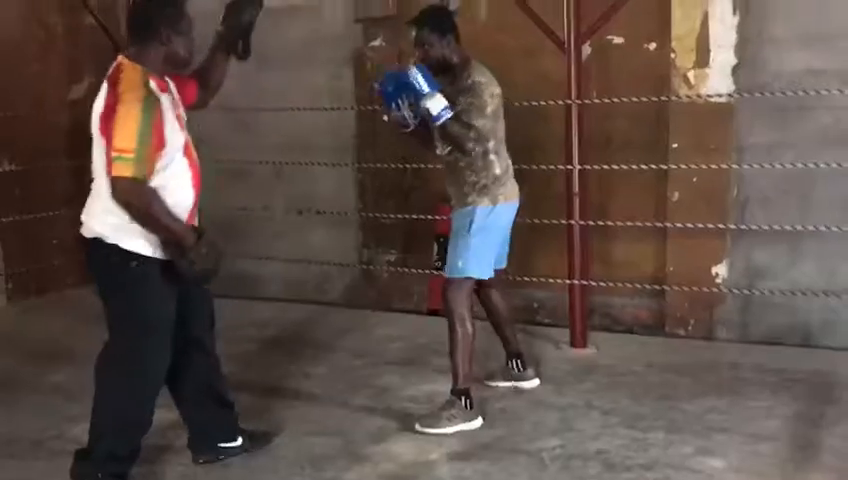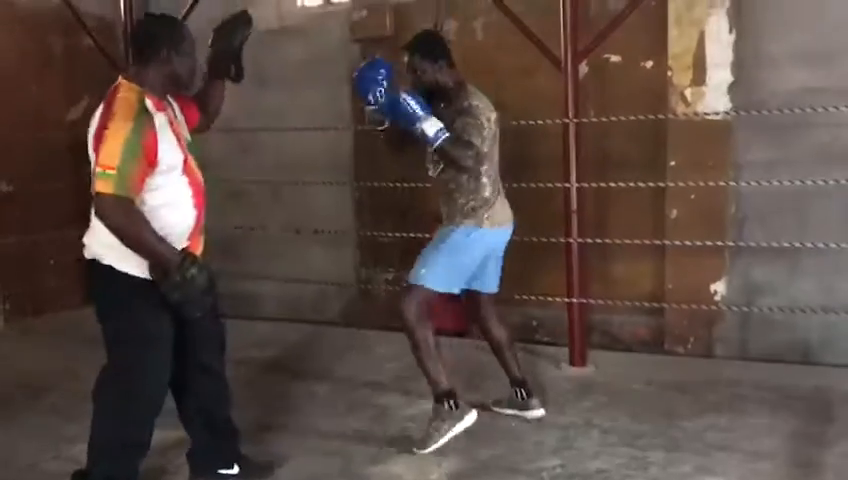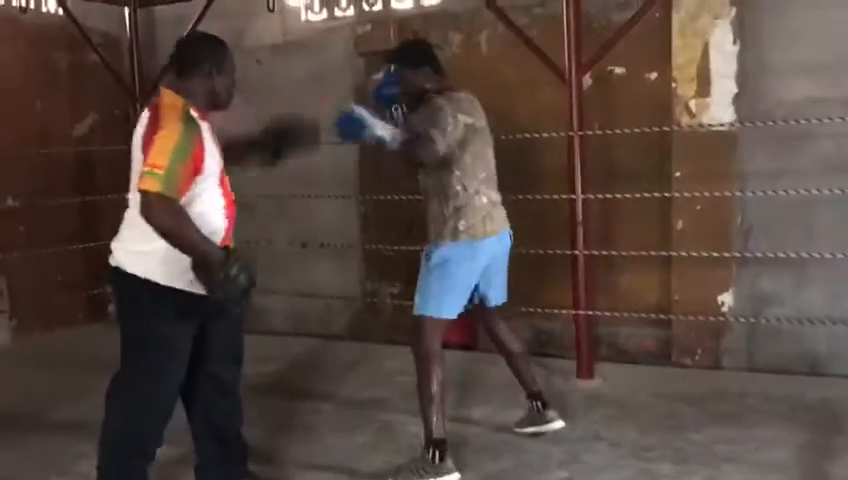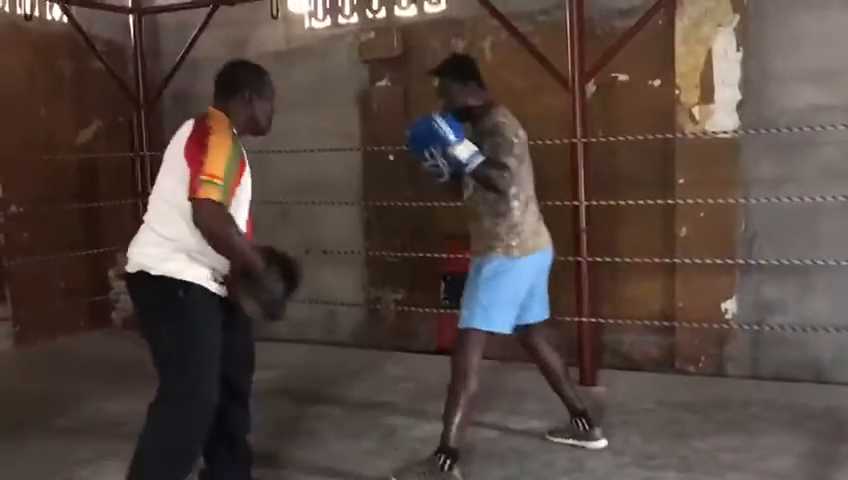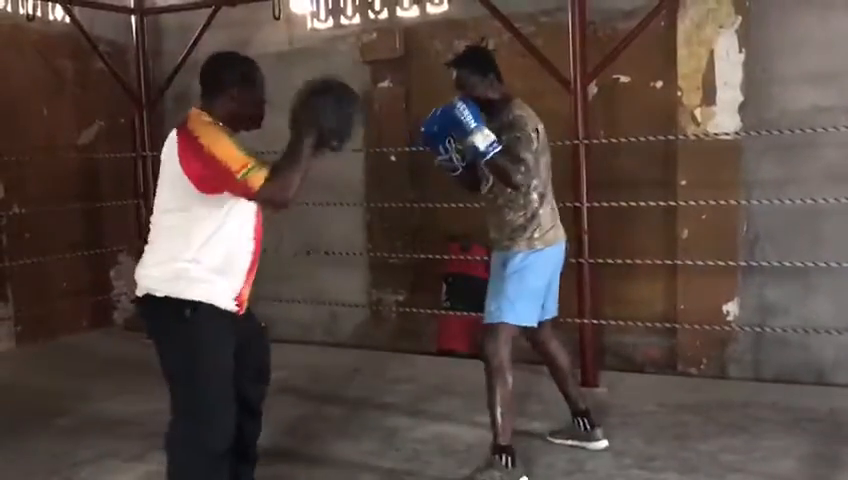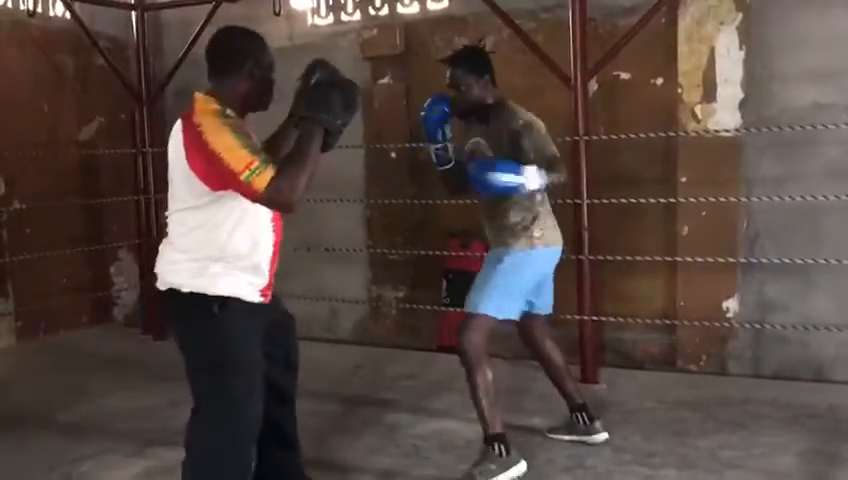
dt=0.3s
person 1, frame 1
left shoulder: (158, 82)
right shoulder: (131, 94)
left elbow: (202, 91)
right elbow: (127, 188)
left wrist: (228, 40)
right wrist: (185, 238)
left hip: (159, 248)
right hip: (130, 251)
left knee: (193, 341)
right knee: (139, 359)
left ankle: (216, 436)
person 1, frame 2
left shoulder: (163, 103)
right shoulder: (126, 114)
left elbow: (204, 114)
right elbow: (110, 205)
left wrist: (222, 64)
right wrist: (169, 261)
left hip: (168, 265)
right hip: (131, 273)
left knee: (201, 362)
right knee: (138, 381)
person 1, frame 3
left shoulder: (194, 118)
right shoulder: (172, 122)
left elbow: (228, 154)
right elbow: (155, 204)
left wrist: (275, 138)
right wrist: (215, 258)
left hip: (191, 280)
right hip: (155, 281)
left knee: (217, 379)
right knee: (148, 393)
person 1, frame 4
left shoulder: (210, 132)
right shoulder: (218, 135)
right elbow: (209, 215)
left wrist: (249, 265)
right wrist: (257, 267)
left hip: (193, 282)
right hip: (172, 282)
left knee: (231, 381)
right knee: (192, 395)
person 1, frame 5
left shoulder: (212, 137)
right shoulder: (203, 137)
left elbow: (260, 184)
right elbow: (277, 192)
left wrist: (304, 148)
right wrist: (307, 136)
left hip: (217, 298)
right hip: (183, 299)
left knee: (246, 382)
right knee: (205, 414)
person 1, frame 6
left shoulder: (224, 122)
right shoulder: (210, 127)
left elbow: (265, 166)
right elbow: (284, 193)
left wrist: (298, 120)
right wrist: (315, 127)
left hip: (243, 289)
right hip: (208, 295)
left knee: (277, 377)
right knee: (230, 411)
person 2, frame 1
left shoulder: (476, 83)
right shoulder: (448, 82)
left elbow: (467, 142)
right elbow: (429, 138)
left wrist: (431, 99)
right wrist: (404, 110)
left hip: (487, 202)
right hip: (481, 201)
left knee: (455, 295)
right knee: (484, 285)
left ankle: (462, 403)
right ankle: (518, 364)
person 2, frame 2
left shoulder: (472, 106)
right shoulder: (441, 104)
left elbow: (465, 160)
right elbow: (401, 138)
left wrist: (425, 122)
right wrist: (382, 106)
left hip: (475, 225)
right hip: (487, 223)
left knee: (412, 307)
right knee: (483, 308)
left ankle: (448, 404)
right ankle: (523, 395)
person 2, frame 3
left shoulder: (441, 108)
right shoulder: (463, 103)
left elbow: (430, 154)
right elbow: (430, 153)
right wrist: (404, 117)
left hip: (458, 240)
right hip: (494, 232)
left knee: (426, 339)
right knee: (492, 319)
right ankle: (540, 406)
person 2, frame 4
left shoulder: (497, 125)
right shoulder: (491, 124)
left elbow: (502, 183)
right elbow: (469, 185)
left wrist: (458, 146)
right wrist: (438, 160)
left hip: (507, 254)
right hip: (533, 249)
left knee: (466, 352)
right knee: (533, 337)
right ankle: (584, 424)
person 2, frame 5
left shoulder: (516, 118)
right shoulder: (496, 121)
left elbow: (515, 177)
right elbow: (477, 182)
left wrist: (478, 135)
left hip: (528, 247)
right hip: (537, 245)
left knee: (496, 346)
right knee: (542, 334)
right ankle: (586, 425)
person 2, frame 6
left shoulder: (518, 122)
right shoulder: (477, 129)
left elbow: (557, 171)
right elbow: (456, 184)
left wrist: (518, 178)
right wrist: (437, 137)
left hip: (526, 245)
right hip: (533, 245)
left knee: (471, 340)
right knee: (534, 331)
right ankle: (584, 418)
